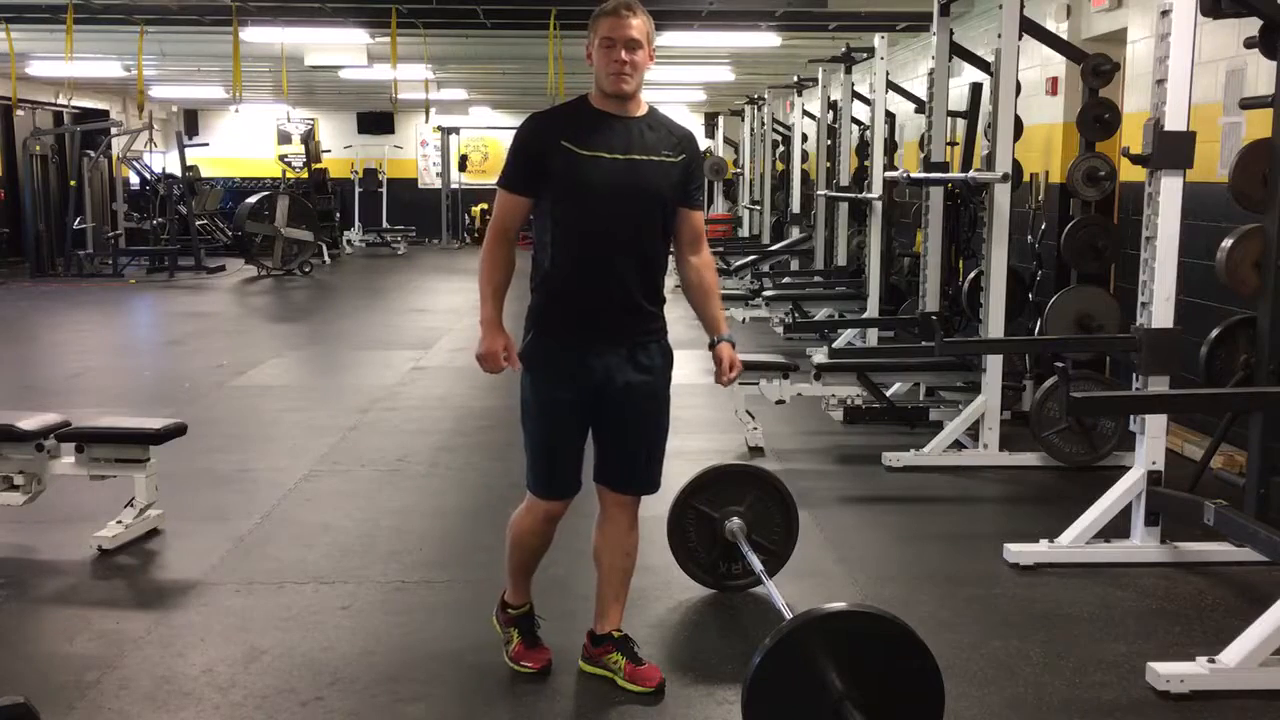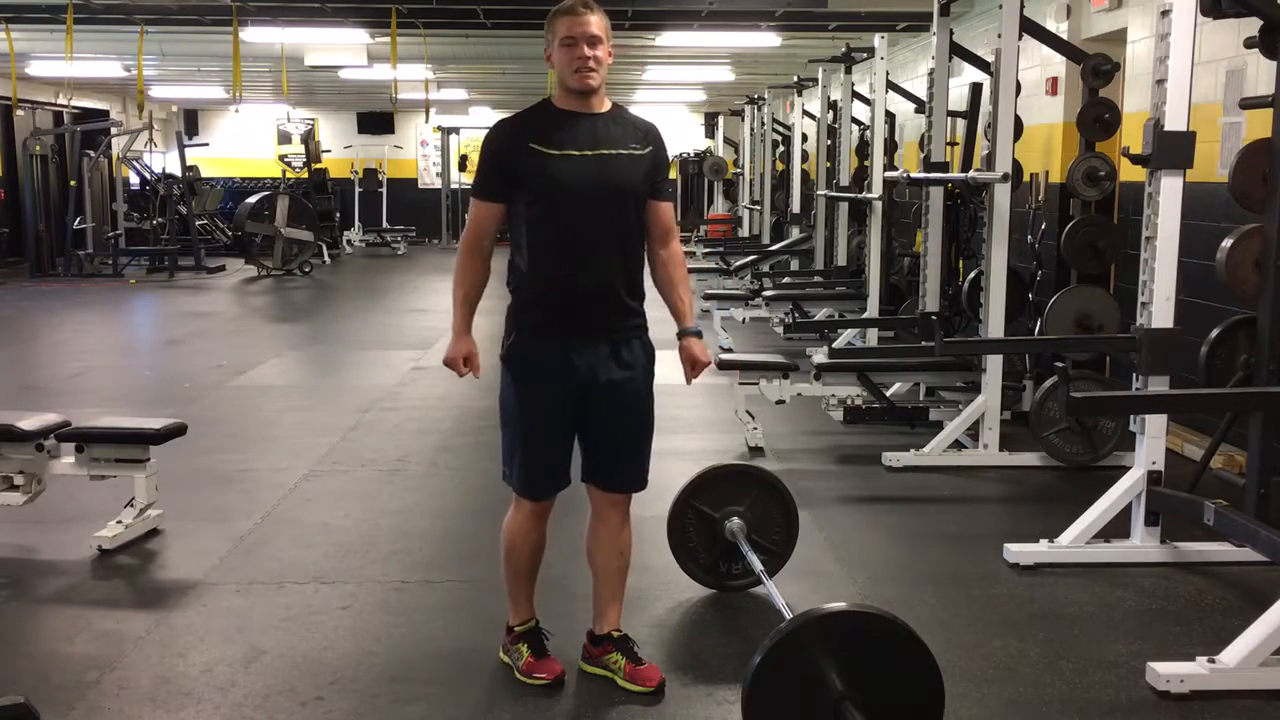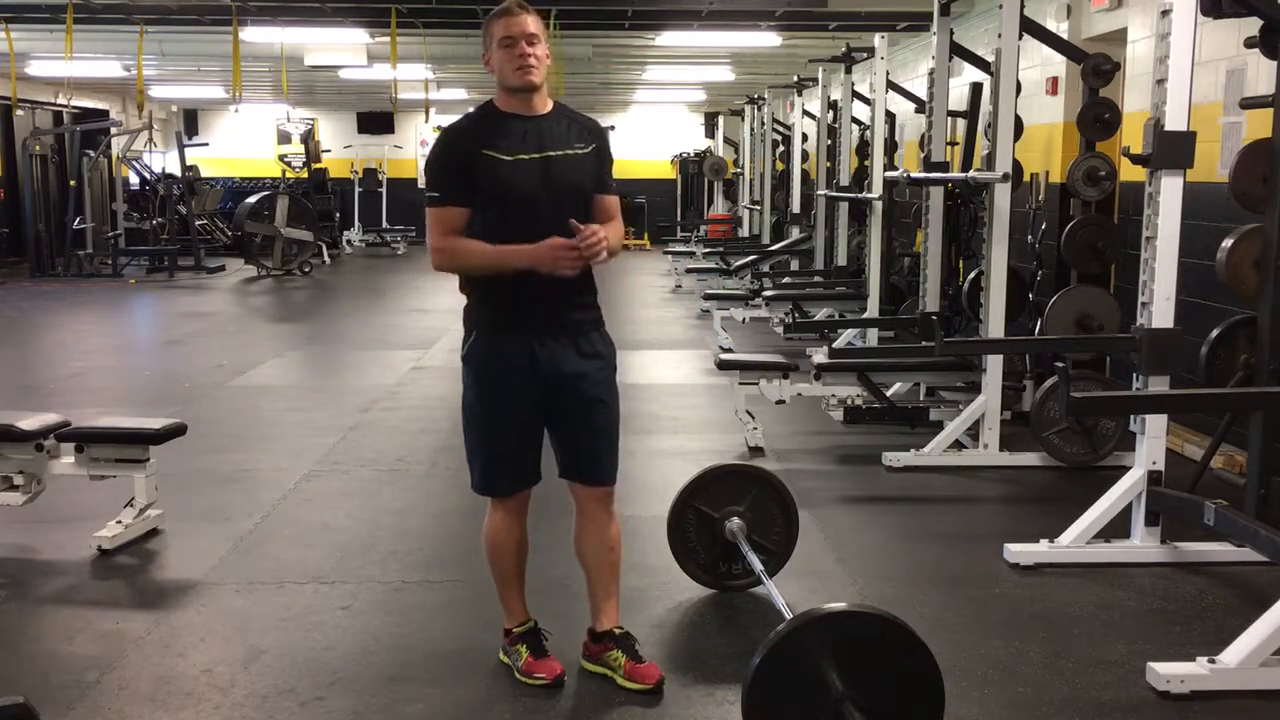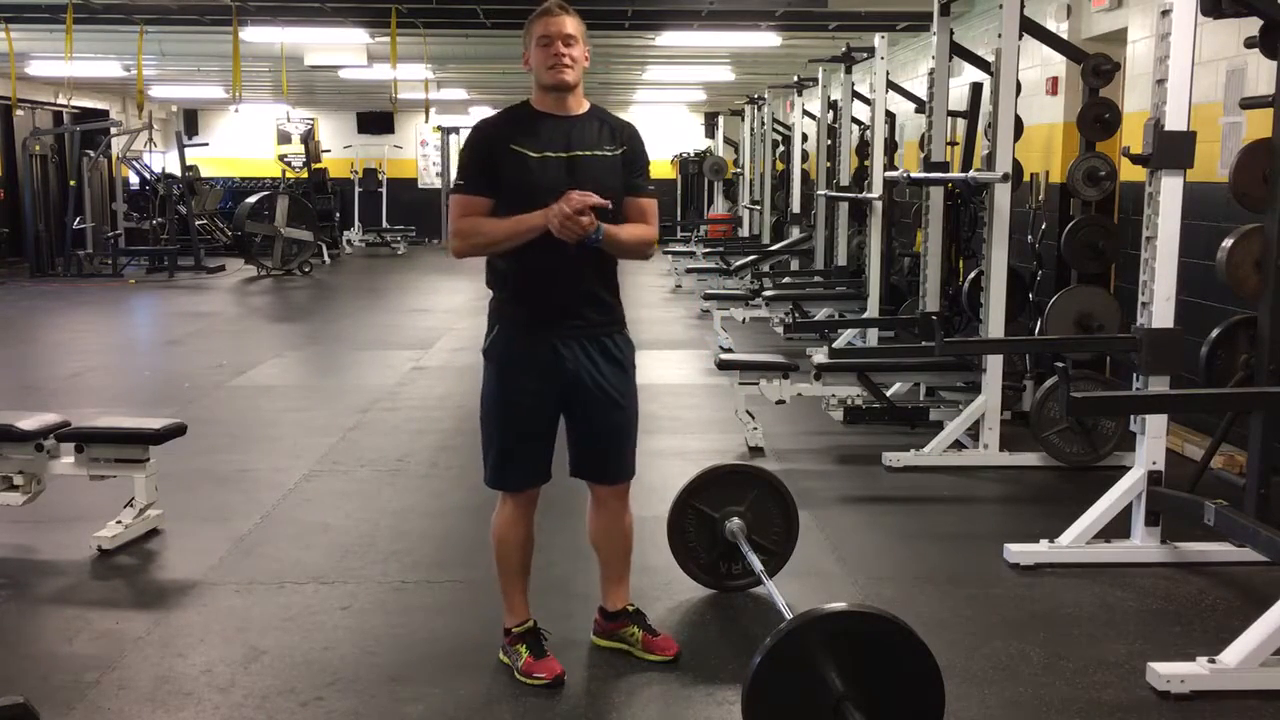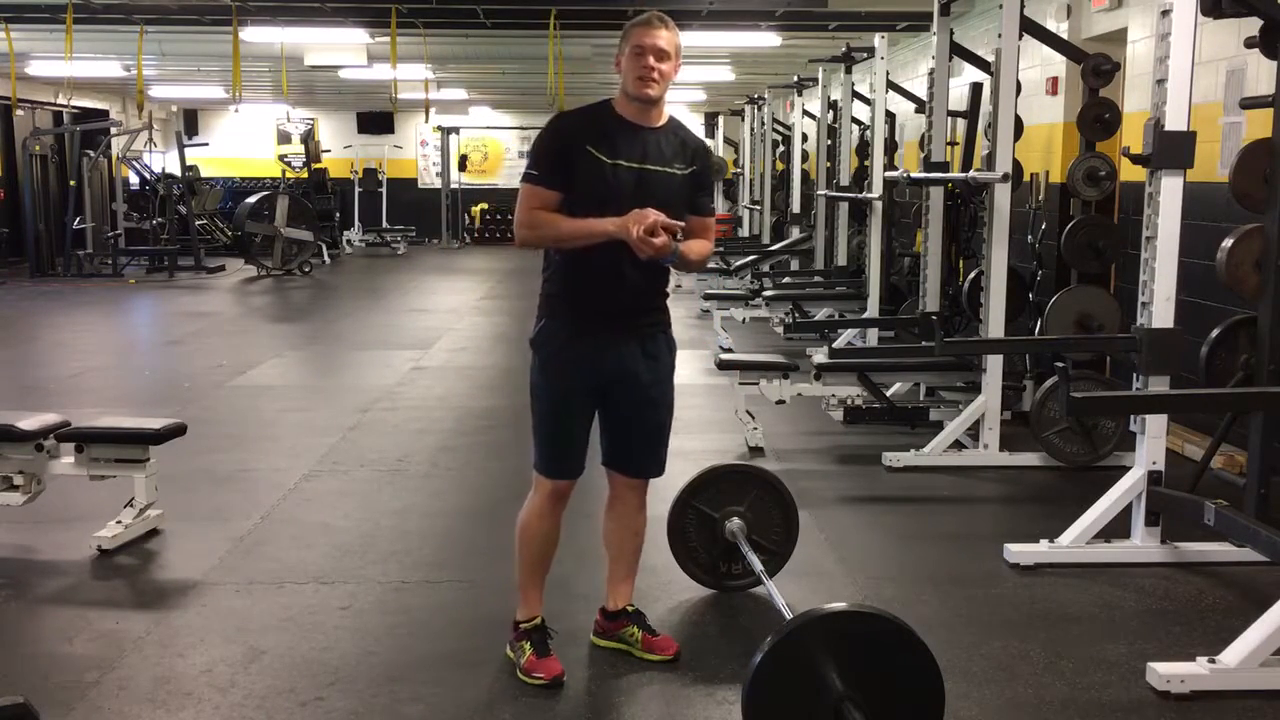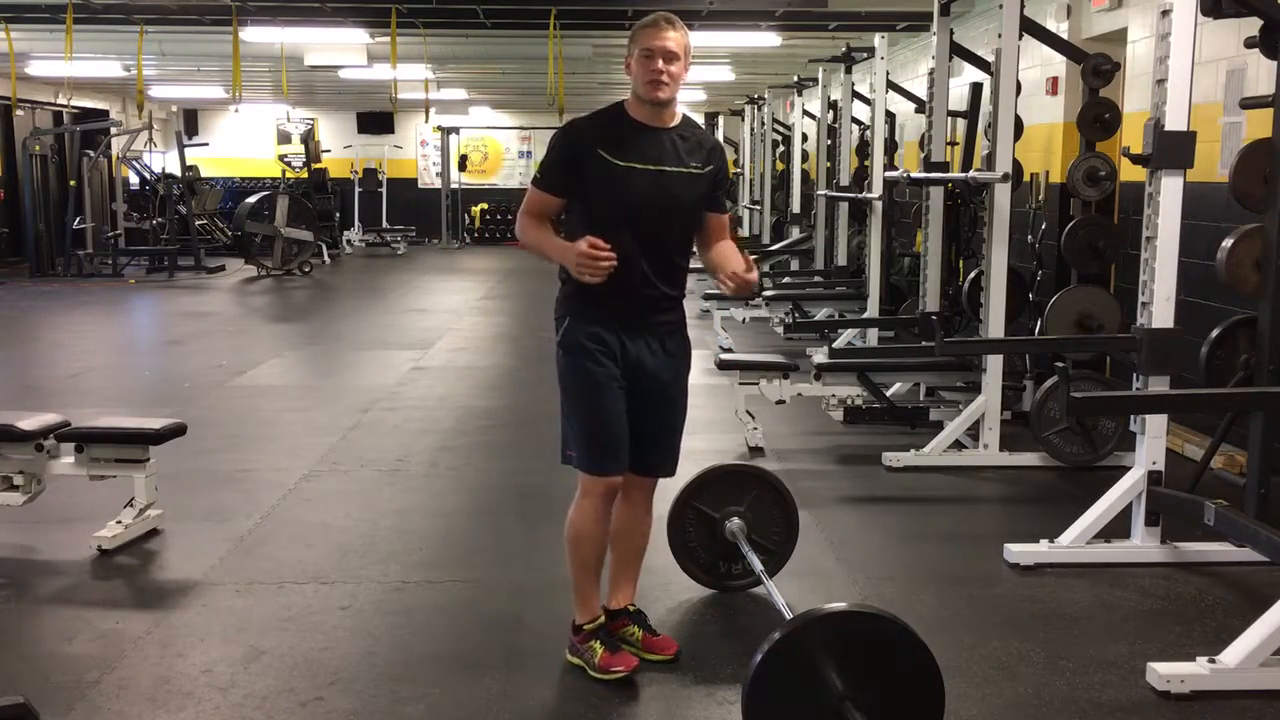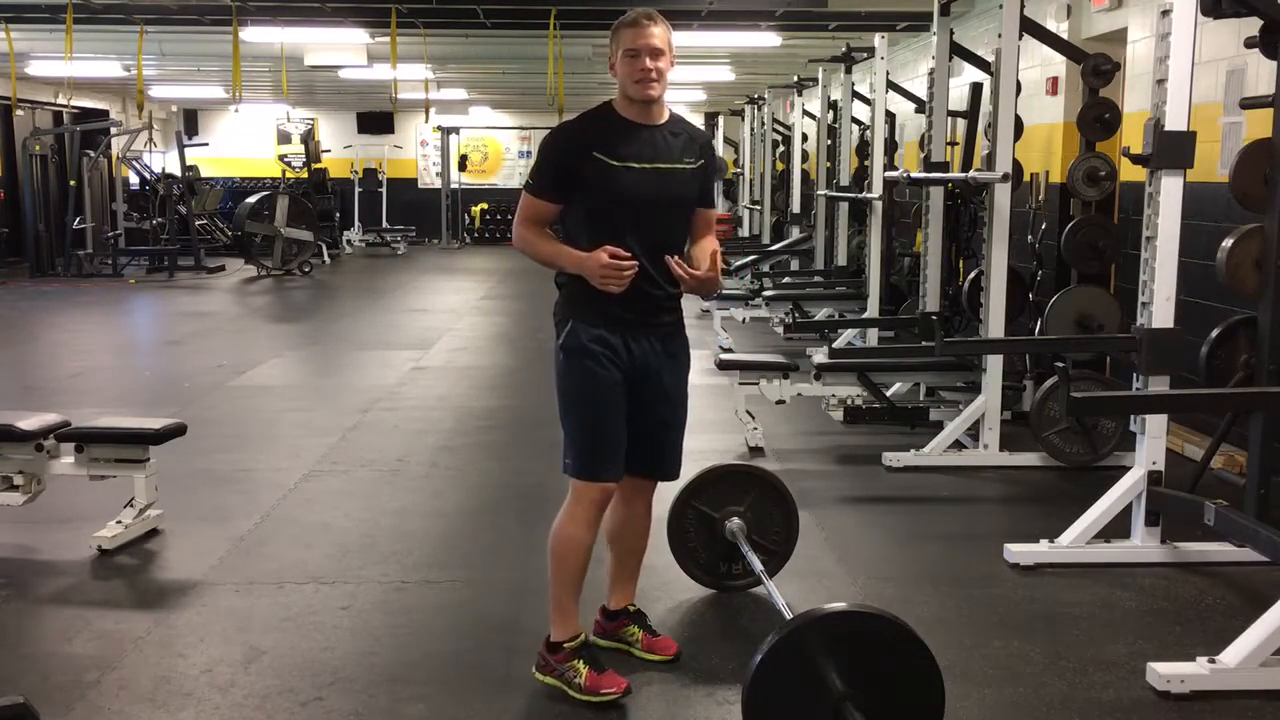
dt=0.7s
person 1, frame 1
left shoulder: (678, 146)
right shoulder: (547, 131)
left elbow: (693, 251)
right elbow: (502, 231)
left wrist: (718, 335)
right wrist: (491, 323)
left hip: (640, 351)
right hip: (558, 347)
left knee: (622, 499)
right knee: (550, 498)
left ankle: (606, 639)
right ankle: (514, 606)
person 1, frame 2
left shoulder: (643, 138)
right shoulder: (515, 137)
left elbow: (664, 242)
right elbow: (477, 240)
left wrist: (688, 328)
right wrist: (461, 328)
left hip: (622, 348)
right hip: (538, 348)
left knee: (613, 498)
right knee: (533, 499)
left ankle: (606, 639)
right ankle: (521, 630)
person 1, frame 3
left shoulder: (586, 133)
right shoulder: (462, 142)
left elbow: (612, 221)
right elbow: (442, 249)
left wrist: (602, 240)
right wrist: (530, 254)
left hip: (581, 337)
right hip: (501, 342)
left knee: (597, 491)
right knee: (509, 496)
left ankle: (606, 638)
right ankle: (519, 633)
person 1, frame 4
left shoulder: (620, 137)
right shoulder: (494, 136)
left elbow: (646, 237)
right elbow: (461, 236)
left wrist: (594, 231)
right wrist: (546, 217)
left hip: (601, 336)
right hip: (522, 338)
left knee: (613, 486)
right knee: (518, 492)
left ankle: (616, 614)
right ankle: (518, 631)
person 1, frame 5
left shoulder: (691, 152)
right shoulder: (571, 131)
left elbow: (703, 243)
right elbow: (526, 225)
left wrist: (670, 249)
right wrist: (616, 226)
left hip: (645, 335)
right hip: (570, 331)
left knee: (632, 479)
right knee: (554, 482)
left ankle: (617, 614)
right ankle: (527, 627)
person 1, frame 6
left shoulder: (705, 151)
right shoulder: (584, 137)
left elbow: (714, 237)
right elbow: (528, 222)
left wrist: (734, 269)
right wrist: (564, 252)
left hip: (663, 333)
right hip: (592, 330)
left knee: (642, 481)
right knee: (601, 481)
left ankle: (620, 612)
right ankle: (585, 627)
person 1, frame 7
left shoulder: (694, 145)
right shoulder: (576, 139)
left elbow: (701, 230)
right elbow: (525, 230)
left wrist: (707, 269)
right wrist: (582, 262)
left hip: (663, 332)
right hip: (592, 331)
left knee: (641, 481)
right knee: (593, 486)
left ankle: (618, 614)
right ankle: (560, 645)
